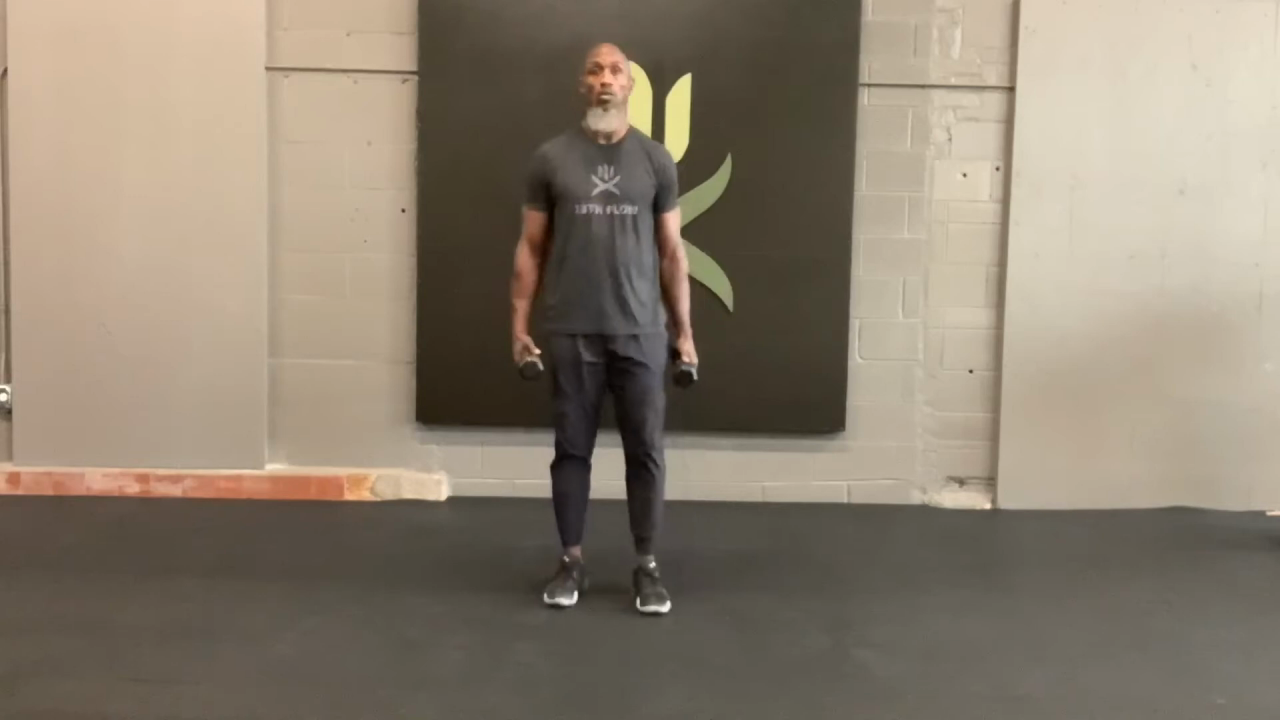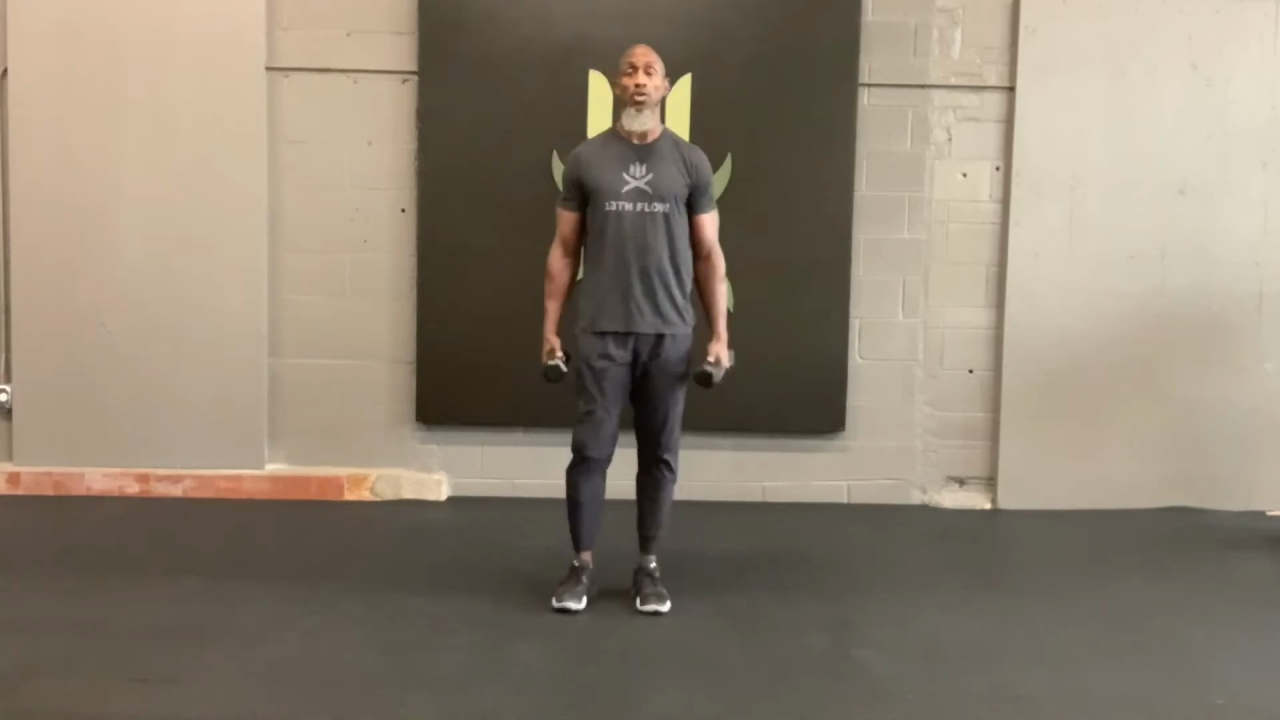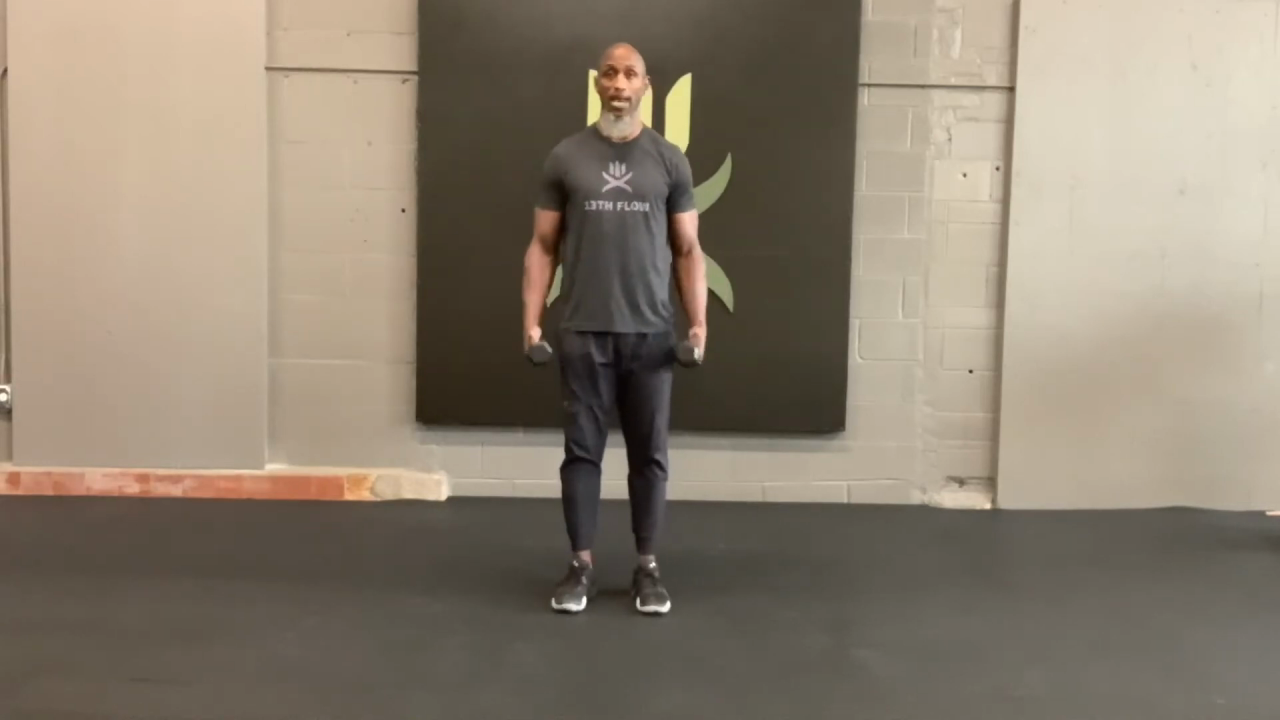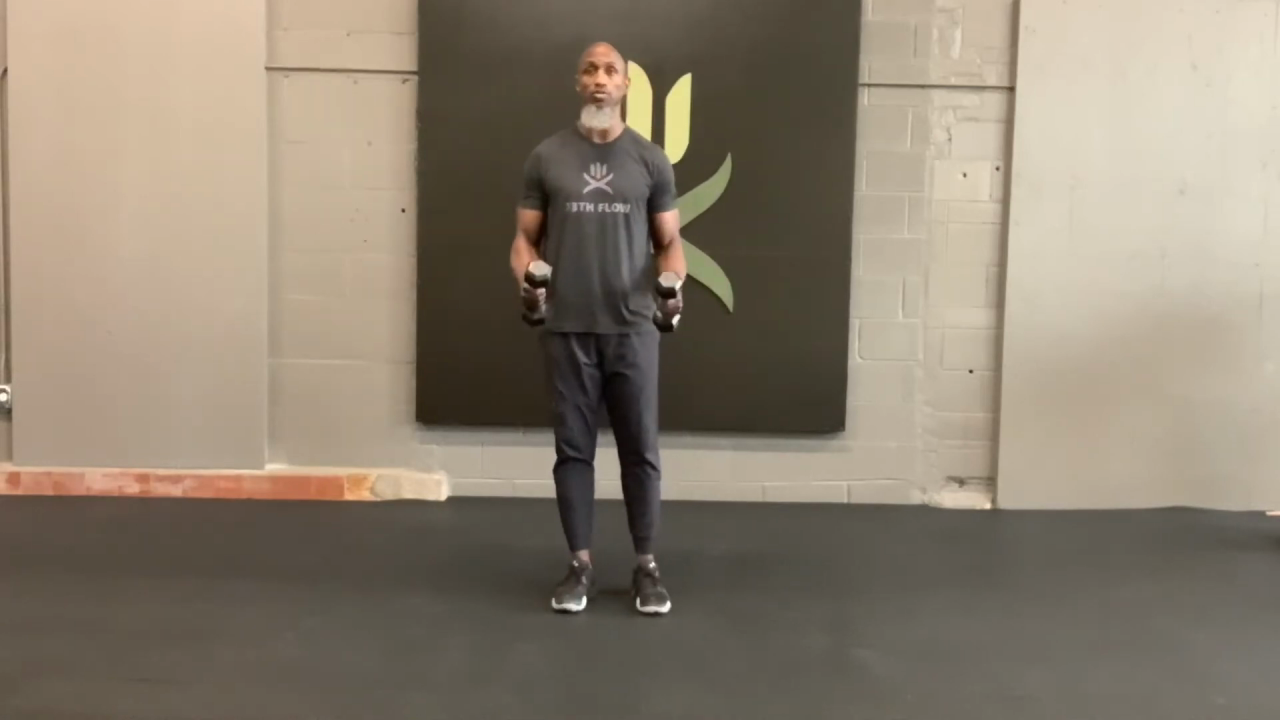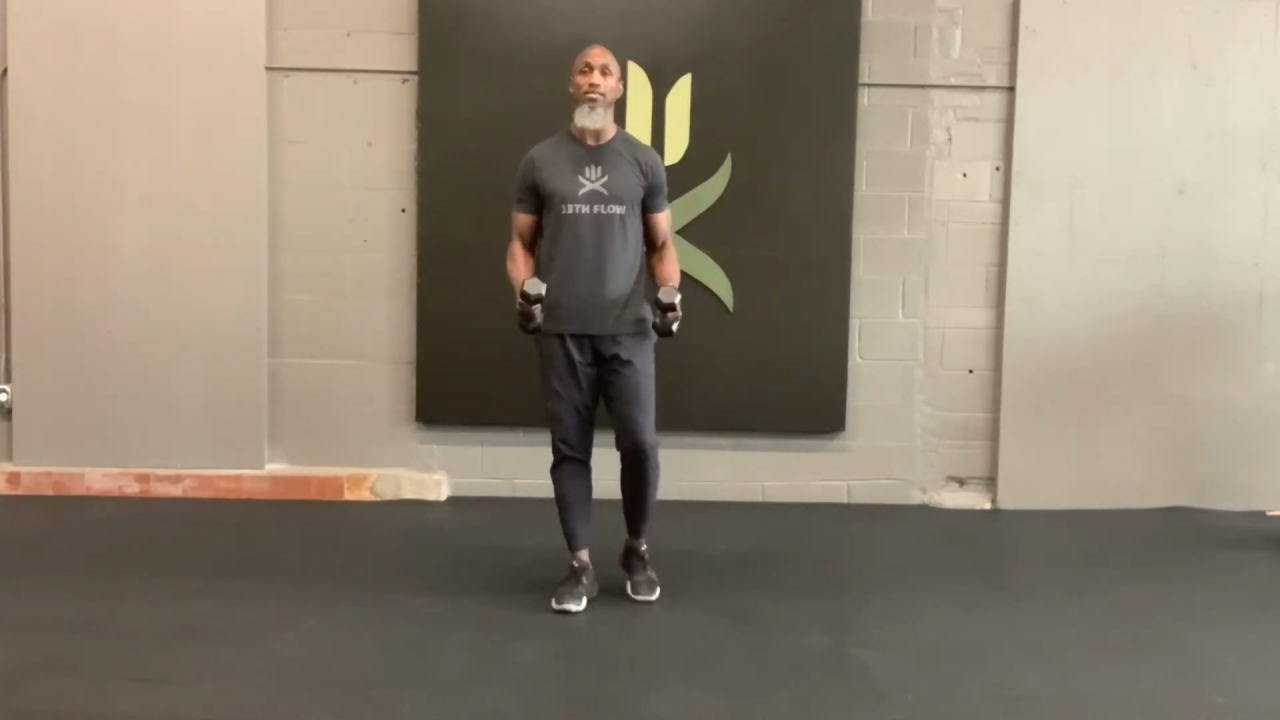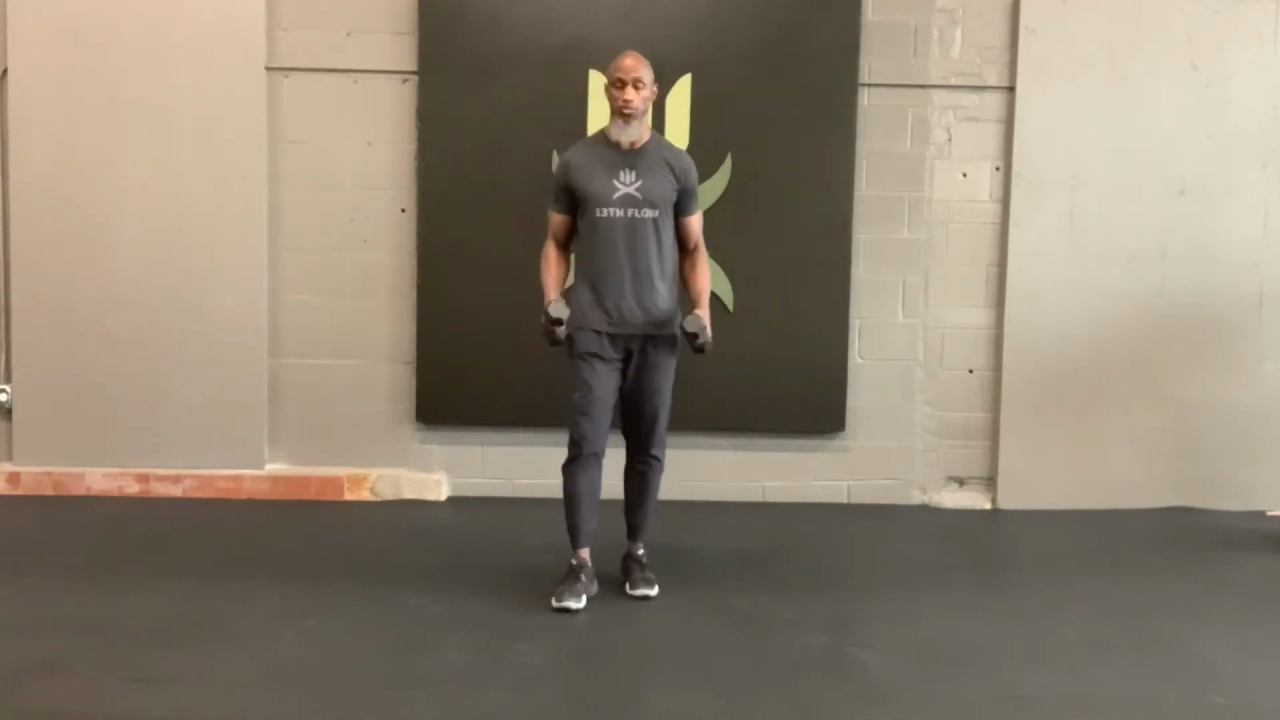
dt=0.7s
person 1, frame 1
left shoulder: (656, 160)
right shoulder: (551, 158)
left elbow: (671, 252)
right elbow: (532, 248)
left wrist: (684, 332)
right wrist: (520, 326)
left hip: (641, 332)
right hip: (572, 333)
left knee: (645, 450)
right knee: (571, 450)
left ankle: (646, 565)
right ankle: (572, 561)
person 1, frame 2
left shoulder: (690, 161)
right shoulder: (586, 158)
left elbow: (709, 253)
right elbow: (565, 250)
left wrist: (720, 334)
right wrist: (550, 327)
left hip: (669, 333)
right hip: (601, 332)
left knee: (659, 454)
right knee: (590, 450)
left ankle: (647, 566)
right ankle: (582, 564)
person 1, frame 3
left shoulder: (669, 160)
right shoulder: (566, 157)
left elbow: (688, 249)
right elbow: (543, 246)
left wrist: (697, 321)
right wrist: (531, 319)
left hip: (650, 332)
right hip: (583, 331)
left knee: (649, 453)
right knee: (581, 450)
left ankle: (647, 565)
right ankle: (581, 564)
person 1, frame 4
left shoulder: (650, 160)
right shoulder: (547, 157)
left elbow: (669, 241)
right elbow: (526, 237)
left wrist: (673, 283)
right wrist: (527, 277)
left hip: (632, 328)
right hip: (566, 328)
left knee: (640, 450)
right knee: (572, 449)
left ankle: (645, 565)
right ankle: (580, 564)
person 1, frame 5
left shoulder: (644, 161)
right shoulder: (540, 160)
left elbow: (661, 243)
right elbow: (521, 242)
left wrist: (670, 291)
right wrist: (523, 287)
left hip: (628, 330)
right hip: (562, 331)
left knee: (639, 444)
right knee: (569, 451)
left ankle: (637, 548)
right ankle: (581, 565)
person 1, frame 6
left shoulder: (677, 165)
right shoulder: (576, 162)
left elbow: (693, 248)
right elbow: (557, 243)
left wrist: (701, 309)
right wrist: (552, 301)
left hip: (656, 330)
right hip: (593, 329)
left knee: (647, 448)
right knee: (585, 444)
left ankle: (636, 553)
right ankle: (581, 565)
